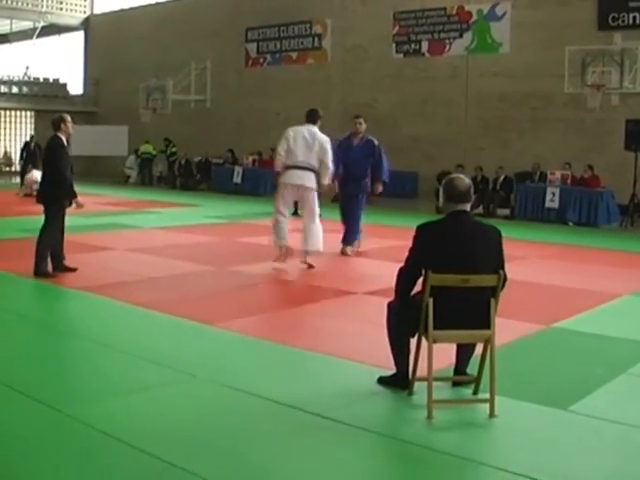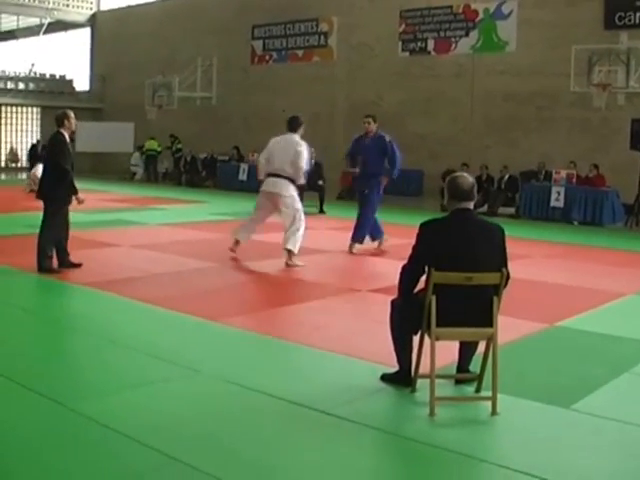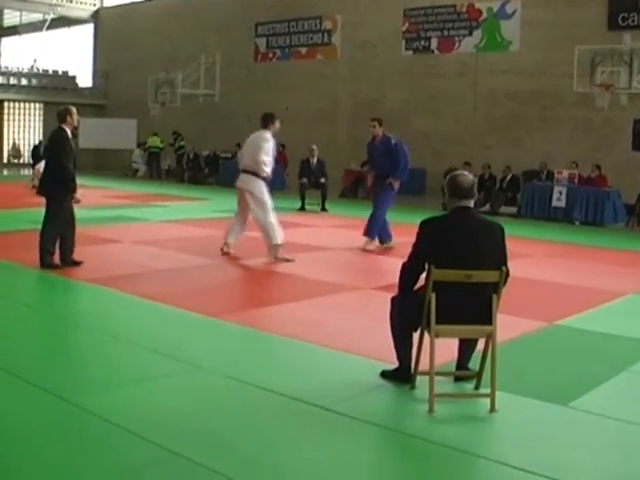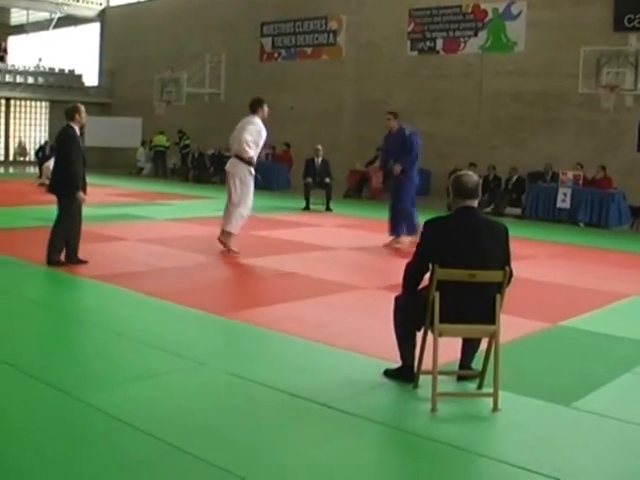
dt=0.2s
person 1, frame 1
left shoulder: (428, 231)
right shoulder: (492, 234)
left elbow: (409, 274)
left wrist: (400, 299)
left hip: (436, 317)
right hip: (478, 318)
left knee: (397, 309)
left ankle: (401, 375)
right ankle: (461, 371)
person 1, frame 2
left shoulder: (432, 229)
right shoulder: (495, 231)
left elbow: (412, 271)
left wrist: (403, 296)
left hip: (439, 314)
right hip: (480, 316)
left knee: (400, 306)
left ankle: (404, 372)
right ankle: (463, 369)
person 1, frame 3
left shoulder: (432, 227)
right shoulder: (494, 229)
left elbow: (412, 269)
left wrist: (403, 294)
left hip: (439, 312)
right hip: (480, 314)
left knee: (400, 303)
left ankle: (404, 369)
right ankle: (463, 367)
person 1, frame 4
left shoulder: (436, 227)
right shoulder: (498, 230)
left elbow: (416, 269)
right elbow: (505, 276)
left wrist: (407, 294)
left hip: (442, 311)
right hip: (483, 314)
left knee: (403, 303)
left ankle: (407, 368)
right ankle: (466, 366)
person 2, frame 1
left shoulder: (55, 142)
right shoulder: (58, 144)
right elbow: (63, 174)
left wrist: (69, 195)
right wrist: (74, 196)
left hip: (54, 194)
right hip: (56, 195)
left knee: (56, 230)
right knee: (50, 230)
left ankle: (58, 263)
right ankle: (40, 266)
person 2, frame 2
left shoulder: (59, 139)
right shoulder: (59, 141)
right elbow: (64, 170)
left wrist: (70, 192)
right wrist: (75, 193)
left hip: (57, 191)
right hip: (55, 192)
left knee: (61, 226)
right knee: (50, 227)
left ankle: (64, 260)
right ankle: (44, 263)
person 2, frame 3
left shoulder: (61, 135)
right shoulder: (61, 137)
right elbow: (65, 167)
left wrist: (71, 190)
right wrist: (74, 191)
left hip: (60, 188)
right hip: (57, 189)
left knee: (67, 222)
right knee: (53, 224)
left ankle: (66, 257)
right ankle: (46, 259)
person 2, frame 4
left shoulder: (69, 133)
right shoulder: (69, 135)
right elbow: (72, 165)
left wrist: (78, 187)
right wrist: (78, 189)
left hip: (69, 186)
right hip: (68, 187)
left knee: (74, 221)
right knee: (65, 221)
left ankle: (71, 255)
right ankle: (53, 256)
person 3, frame 1
left shoulder: (291, 131)
right shoulder: (323, 138)
left elbow: (280, 153)
right elbow: (327, 164)
left wrist: (279, 171)
right wrist: (323, 181)
left hip: (290, 176)
right hip: (309, 179)
left knee: (281, 213)
right knee: (311, 218)
left ankle: (284, 248)
right ankle: (308, 255)
person 3, frame 2
left shoulder: (275, 141)
right shoulder: (301, 145)
left elbow: (262, 160)
right elbow: (301, 167)
left wrist: (263, 177)
right wrist: (299, 182)
left hip: (269, 184)
right hip: (286, 187)
left knee: (256, 217)
right knee: (297, 222)
left ankle: (236, 244)
right ankle: (290, 257)
person 3, frame 3
left shoulder: (252, 137)
right shoulder: (267, 139)
left elbow: (241, 156)
right elbow: (261, 159)
right wrist: (265, 174)
left hip: (243, 179)
right hip: (256, 182)
left knee: (241, 216)
right knee: (266, 216)
left ankle: (226, 245)
right ankle: (276, 252)
person 3, frame 4
left shoulder: (246, 121)
right shoulder: (256, 124)
left elbow: (233, 140)
right elbow: (244, 139)
right wrist: (250, 156)
left hip: (235, 164)
right hip: (243, 167)
left knee: (233, 202)
right knee: (242, 204)
left ankle: (224, 234)
right ankle: (228, 237)
person 4, frame 1
left shoulder: (371, 143)
right shoulder: (344, 142)
left elbow: (380, 162)
right elbow: (336, 160)
left wrist: (379, 181)
right wrist: (335, 179)
left hip: (360, 184)
right hip: (345, 182)
left knee: (355, 215)
right knee: (346, 214)
left ankle: (346, 245)
right ankle: (356, 237)
person 4, frame 2
left shoulder: (384, 140)
right shoulder: (358, 141)
left elbow: (394, 158)
right elbow: (351, 155)
left wrist: (387, 175)
right wrist: (356, 164)
left hip: (376, 180)
right hip: (362, 180)
left knee: (366, 212)
right knee: (367, 212)
left ankle: (355, 242)
right ankle: (380, 237)
person 4, frame 3
left shoulder: (392, 142)
right shoulder: (371, 144)
left elbow: (403, 161)
left wrist: (397, 178)
right wrist: (371, 173)
left hip: (390, 182)
right hip: (378, 181)
left knee: (378, 209)
right knee: (379, 211)
left ankle: (370, 239)
right ankle: (386, 240)
person 4, frame 4
left shoulder: (407, 134)
right shoulder: (388, 137)
left elbow: (414, 153)
right elbow: (386, 155)
left wrist: (401, 165)
right wrist: (385, 166)
left hip: (407, 174)
right hip: (396, 173)
left knee: (406, 204)
right knee: (395, 205)
left ankle: (413, 234)
right ankle: (398, 235)
